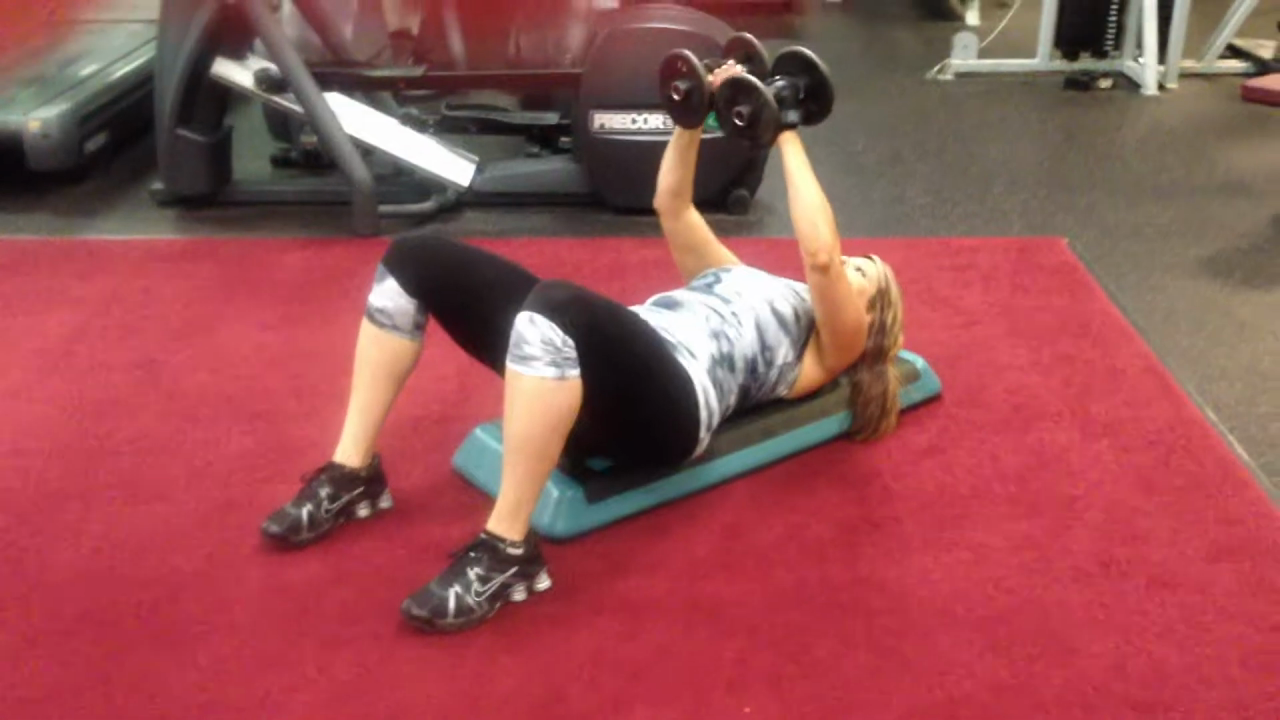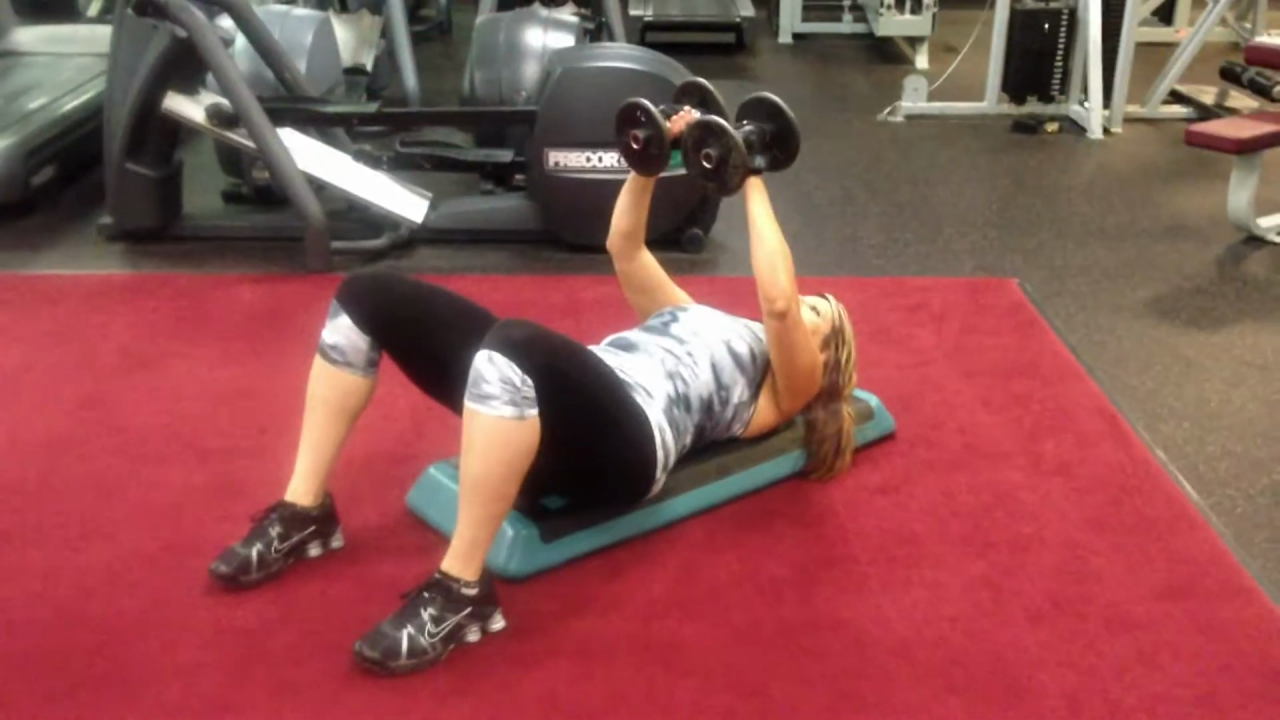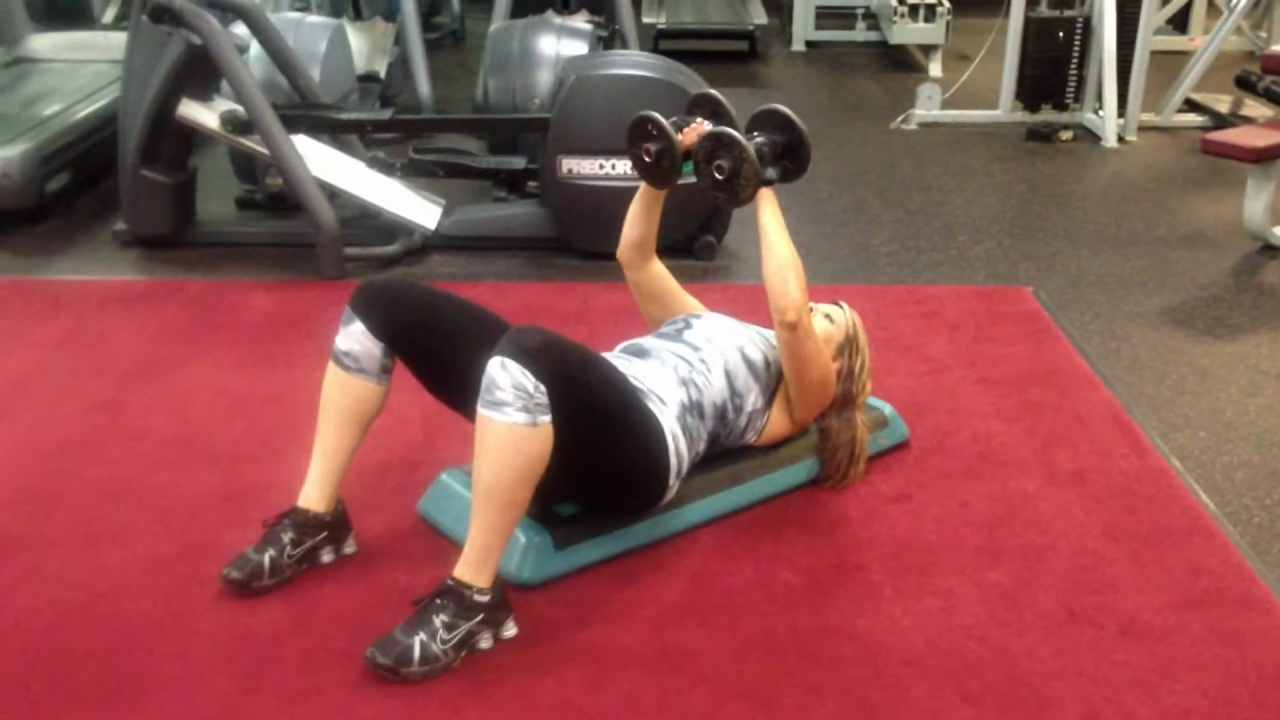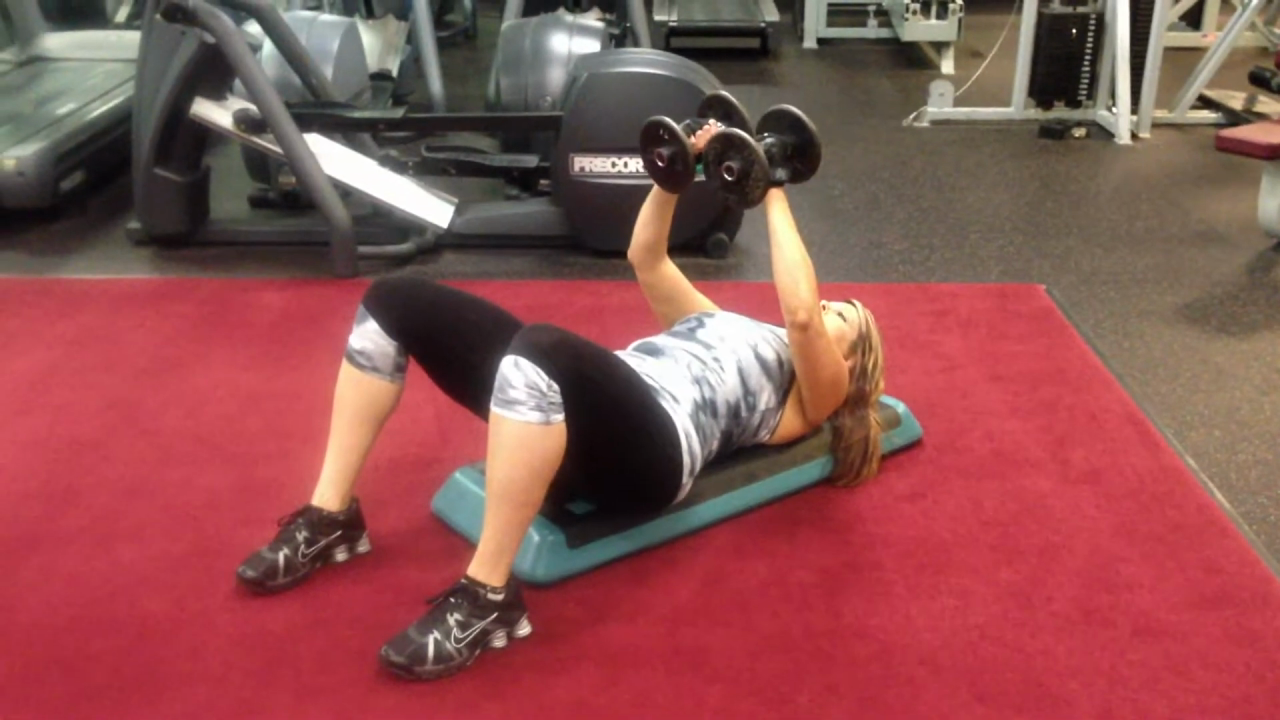
dt=0.7s
person 1, frame 1
left shoulder: (834, 342)
right shoulder: (750, 283)
left elbow: (819, 253)
right elbow: (673, 208)
left wrist: (788, 138)
left hip: (670, 398)
right hip: (599, 363)
left knee: (554, 304)
right knee: (413, 259)
left ankle: (507, 550)
right ankle: (352, 474)
person 1, frame 2
left shoulder: (788, 384)
right shoulder: (702, 320)
left elbow: (778, 302)
right elbow: (626, 250)
left wrist: (753, 182)
left hip: (628, 438)
right hip: (558, 400)
left knee: (513, 343)
right knee: (367, 296)
left ankle: (461, 591)
right ankle: (303, 513)
person 1, frame 3
left shoulder: (800, 393)
right shoulder: (715, 328)
left elbow: (789, 311)
right elbow: (636, 259)
left wrist: (764, 195)
left hip: (640, 445)
right hip: (572, 406)
left knee: (527, 349)
right knee: (381, 303)
left ankle: (473, 598)
right ankle: (316, 520)
person 1, frame 4
left shoulder: (814, 391)
right shoulder: (727, 327)
left elbow: (800, 311)
right elbow: (648, 260)
left wrist: (774, 196)
left hip: (654, 443)
right hip: (588, 406)
left knee: (540, 346)
right knee: (395, 300)
left ankle: (487, 596)
right ankle: (330, 517)
